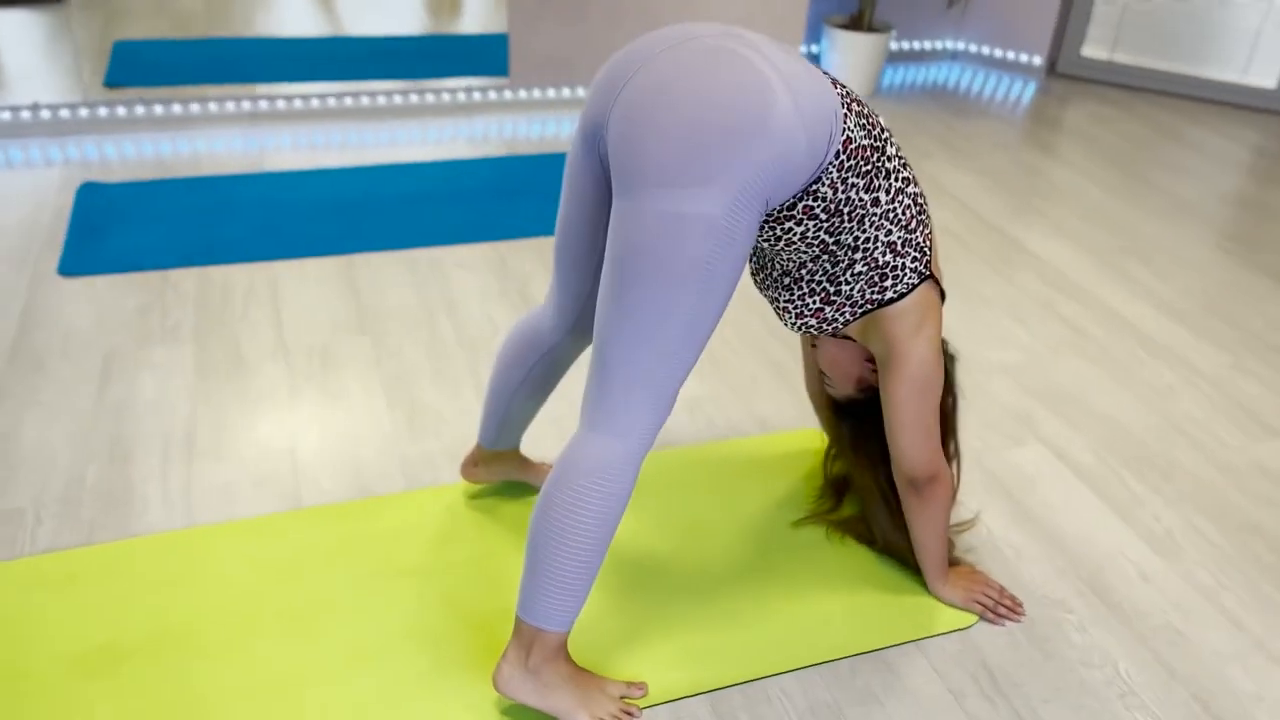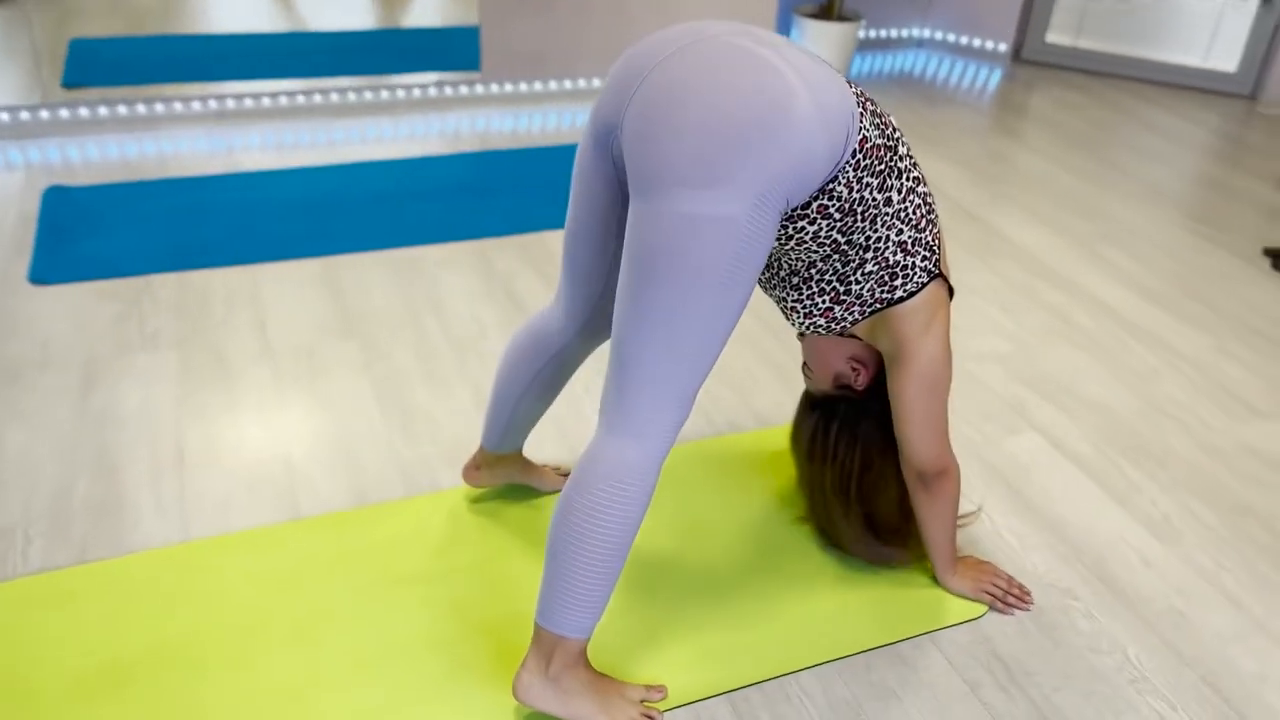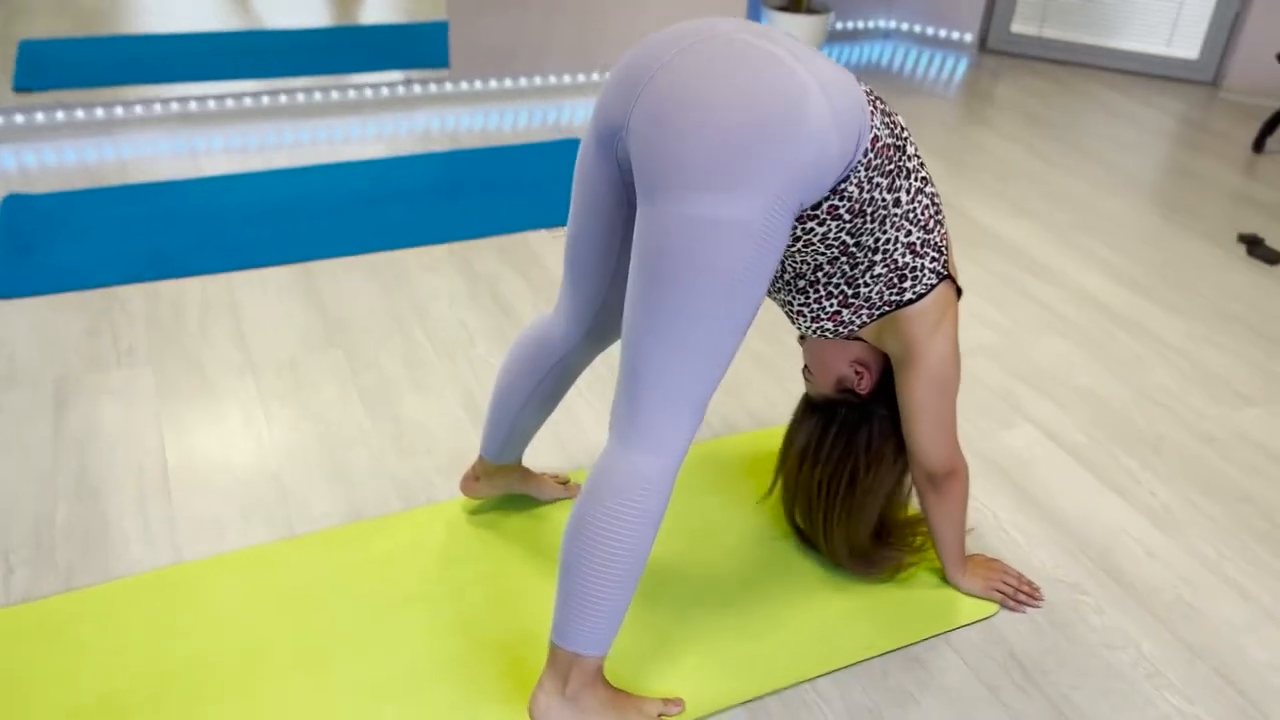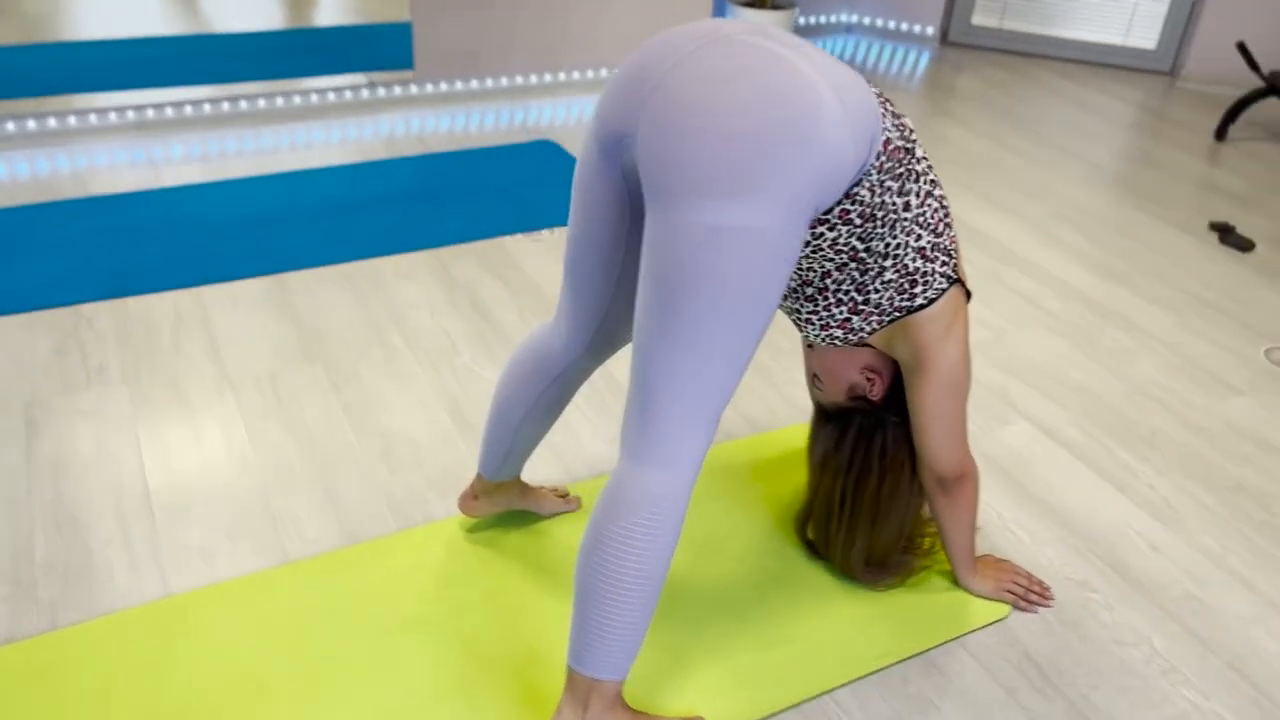
dt=0.2s
person 1, frame 1
left shoulder: (857, 284)
right shoulder: (905, 318)
left elbow: (817, 339)
right elbow: (922, 472)
left wrist: (846, 445)
right wrist: (941, 576)
right hip: (717, 137)
left knee: (571, 316)
right knee: (623, 422)
left ankle: (492, 454)
right ankle: (534, 661)
person 1, frame 2
right shoulder: (911, 312)
right elbow: (930, 465)
left wrist: (835, 442)
right wrist: (948, 567)
right hip: (730, 137)
left knee: (579, 317)
right knee: (641, 426)
left ankle: (494, 457)
person 1, frame 3
right shoulder: (920, 315)
right elbow: (940, 466)
right wrist: (957, 566)
right hip: (744, 136)
left knee: (582, 322)
right knee: (653, 435)
left ankle: (494, 468)
person 1, frame 4
right shoulder: (928, 321)
left elbow: (817, 325)
right elbow: (949, 470)
right hip: (751, 140)
left knee: (581, 334)
right knee: (665, 451)
left ankle: (492, 485)
